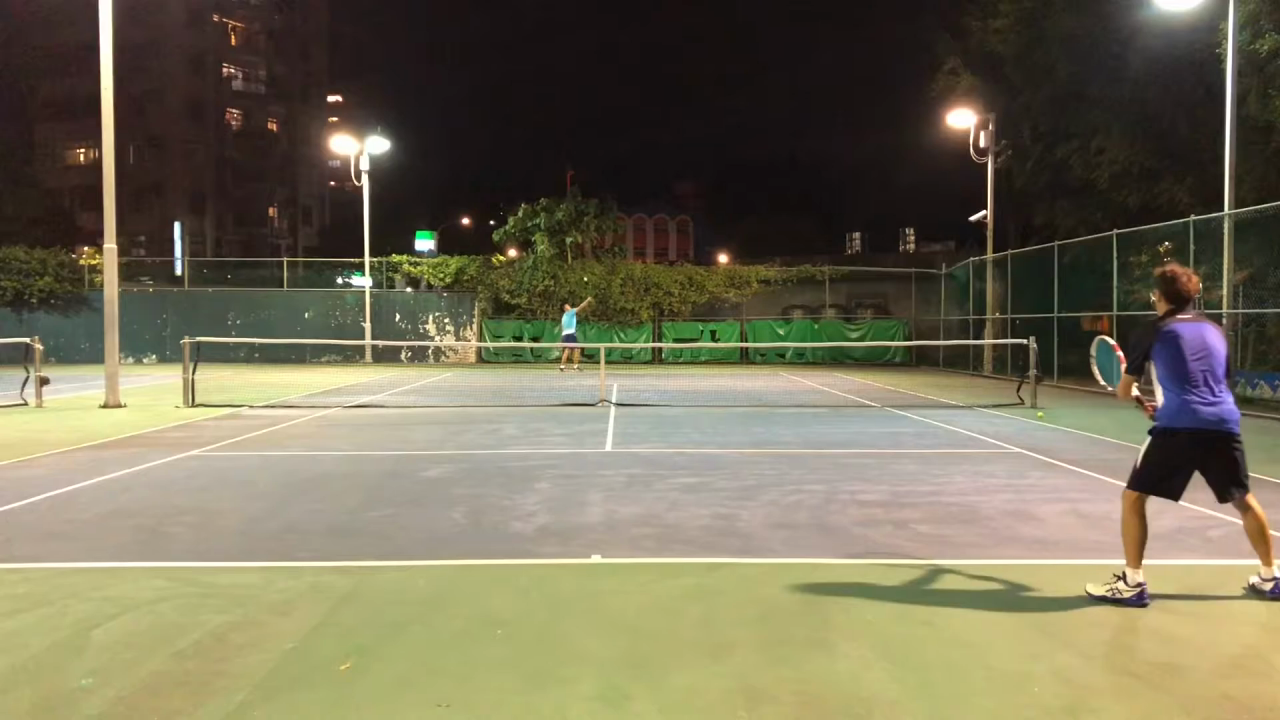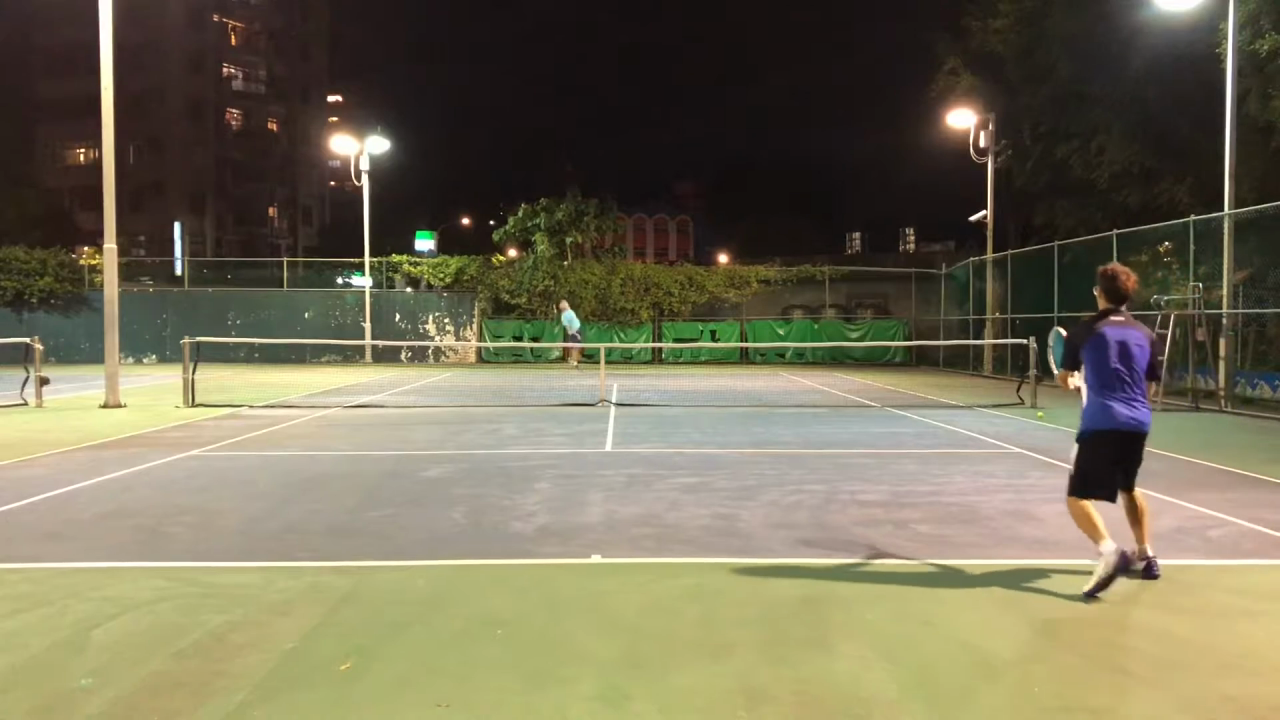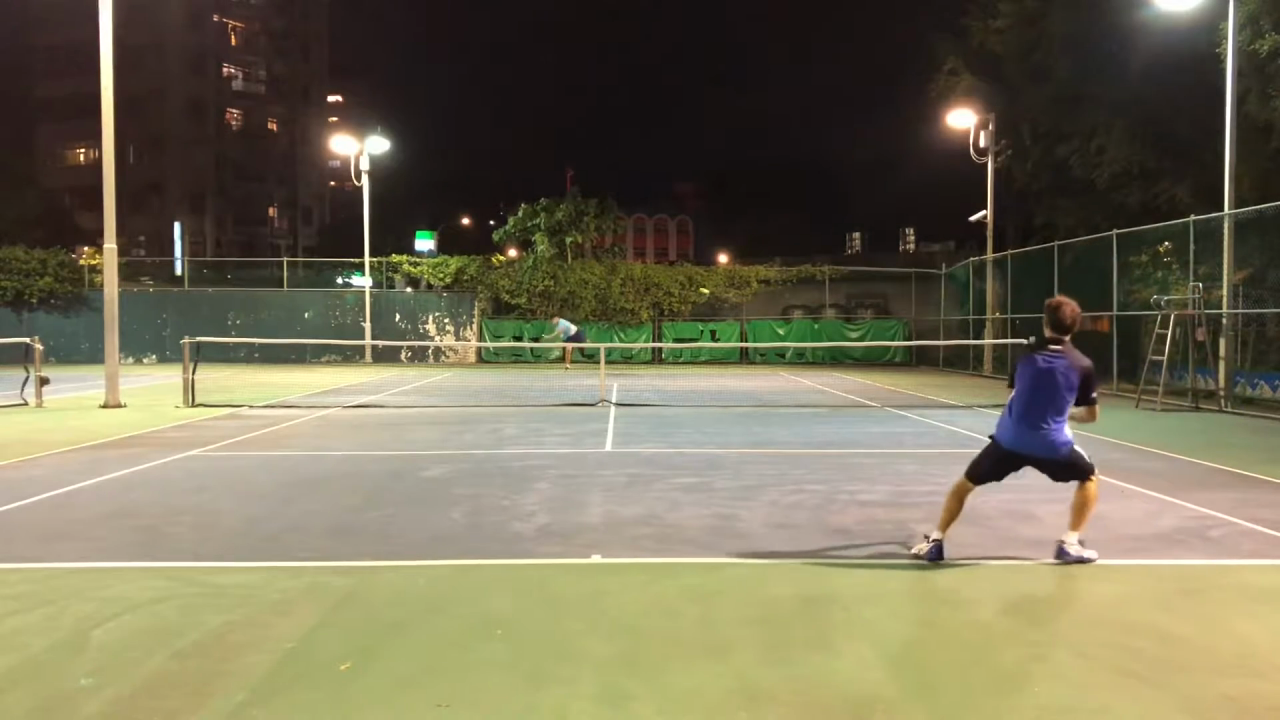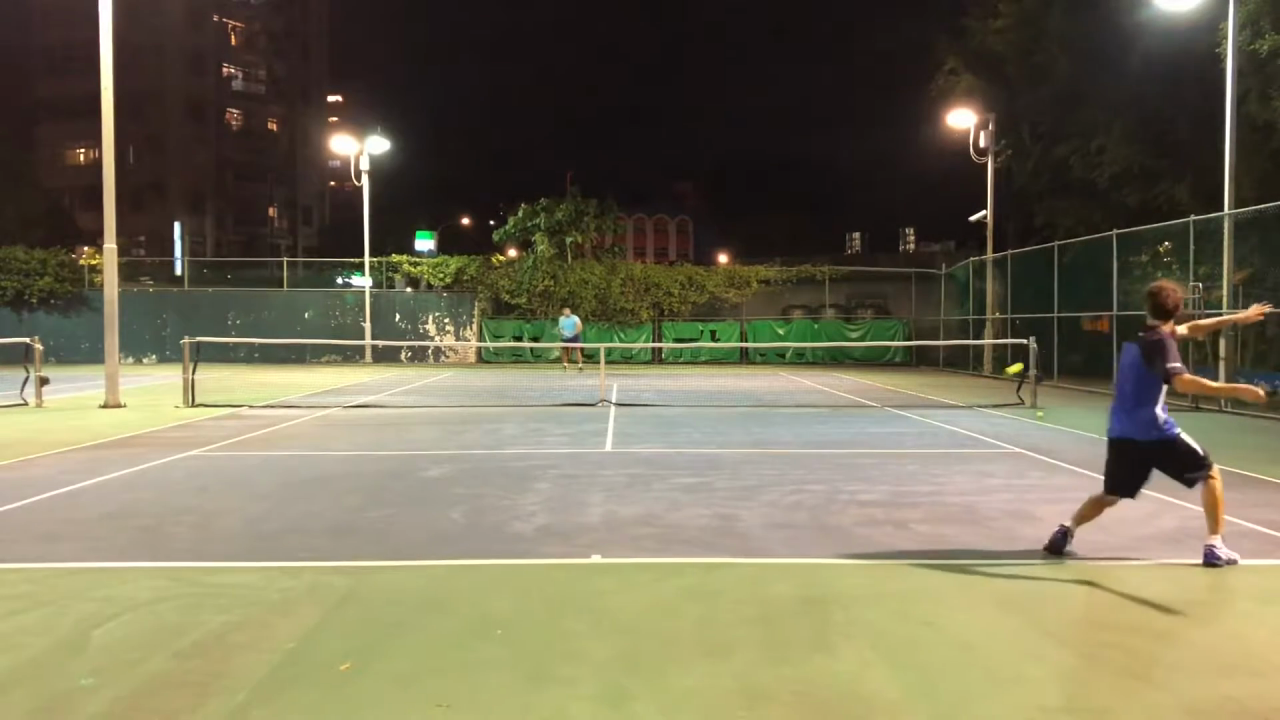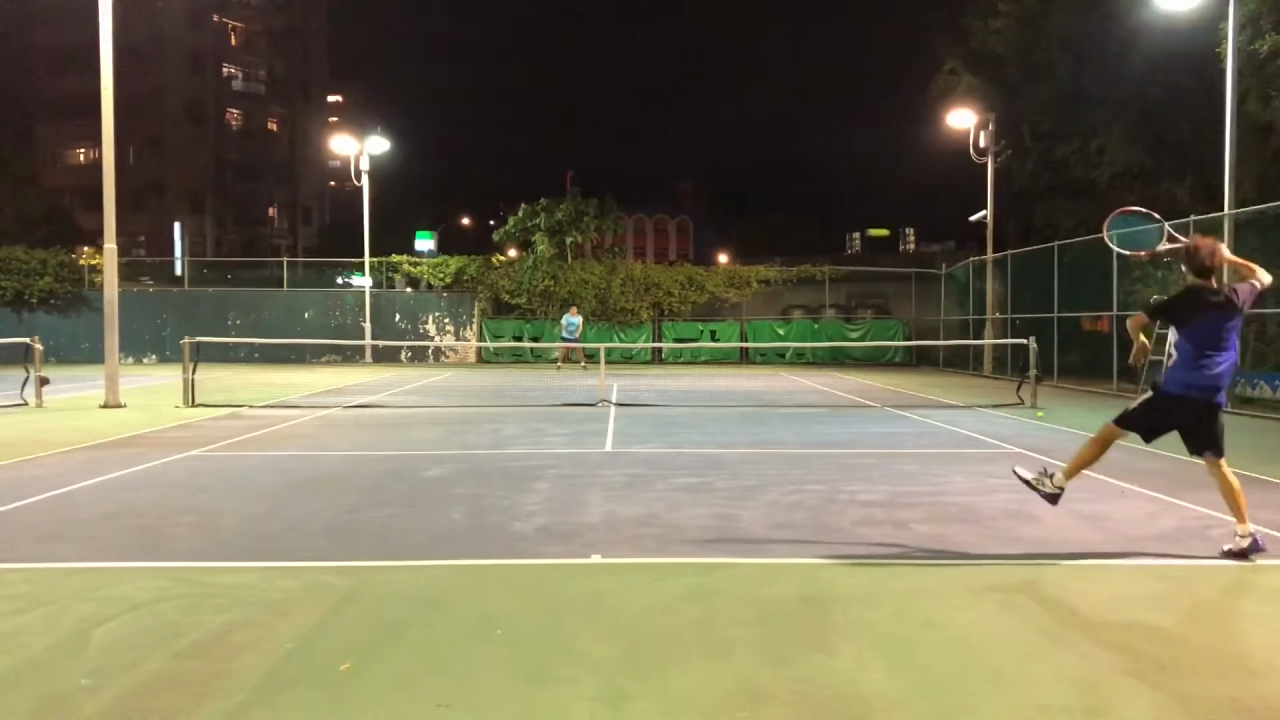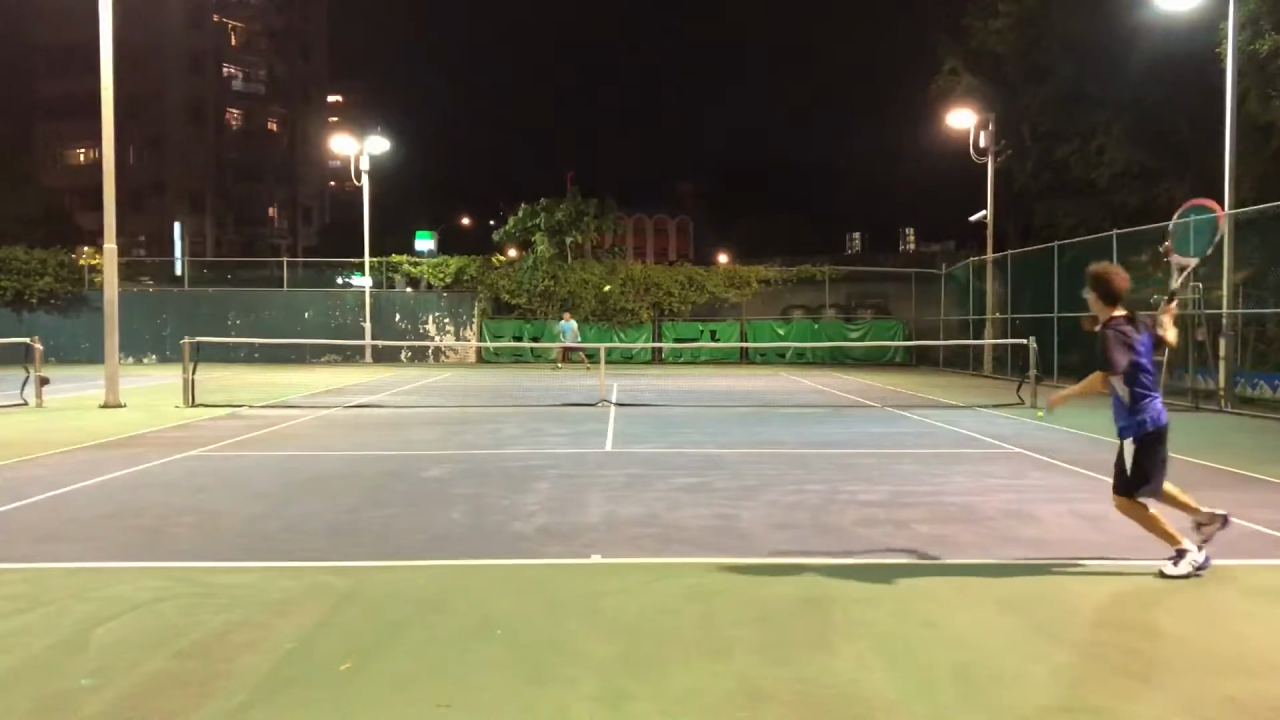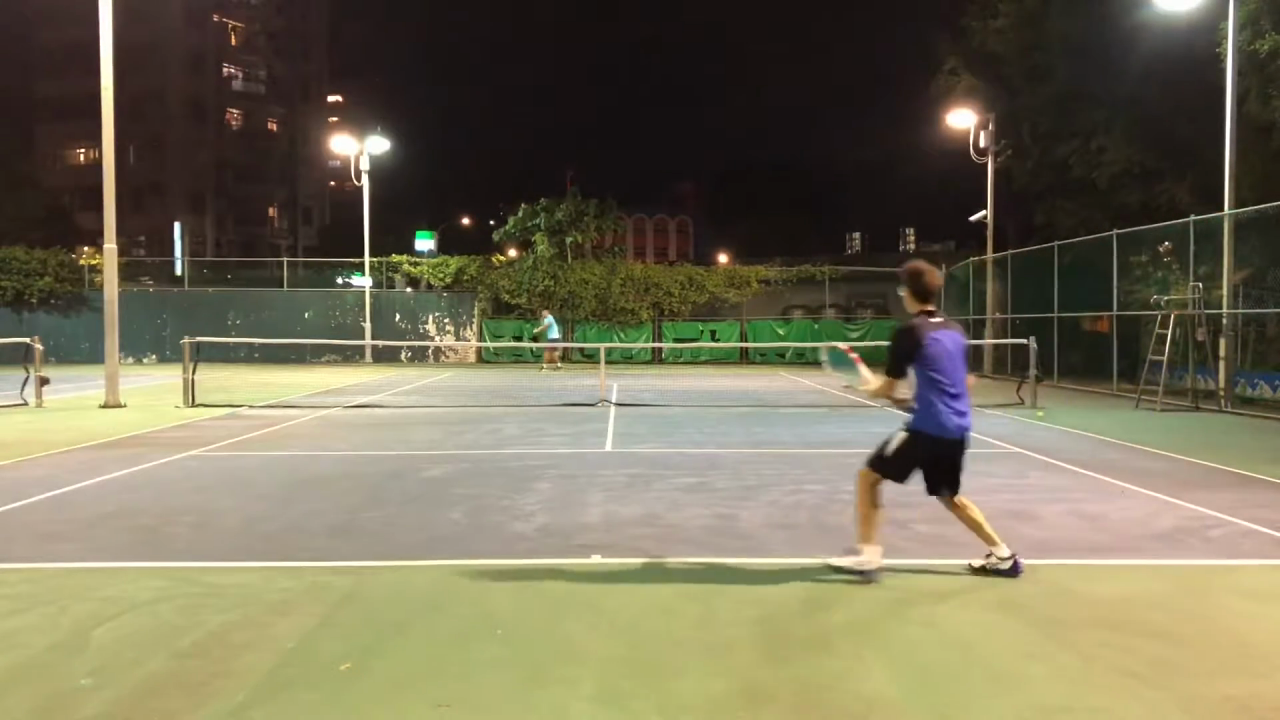
dt=0.5s
person 1, frame 1
left shoulder: (1156, 332)
right shoulder: (1215, 331)
left elbow: (1126, 387)
left wrist: (1128, 382)
left hip: (1180, 425)
right hip: (1225, 423)
left knee: (1133, 496)
right knee: (1243, 500)
left ankle: (1133, 582)
person 1, frame 2
left shoulder: (1086, 331)
right shoulder: (1145, 334)
left elbow: (1064, 381)
right elbow: (1149, 388)
left wrist: (1079, 381)
left hip: (1102, 424)
right hip: (1137, 423)
left knee: (1078, 498)
right knee: (1129, 489)
left ankle: (1111, 552)
right ankle: (1145, 557)
person 1, frame 3
left shoulder: (1025, 358)
right shoulder: (1082, 365)
right elbow: (1089, 416)
left hip: (1010, 439)
right hip: (1052, 445)
left knee: (966, 484)
right knee: (1089, 478)
left ankle: (935, 541)
right ankle: (1070, 544)
person 1, frame 4
left shoulder: (1140, 338)
right shoulder: (1160, 342)
left elbow: (1188, 329)
right elbow: (1181, 383)
left wrist: (1237, 318)
right wrist: (1236, 390)
left hip: (1121, 433)
right hip: (1155, 433)
left knee: (1110, 496)
right knee: (1210, 476)
left ankle: (1066, 531)
right ankle: (1214, 546)
person 1, frame 5
left shoulder: (1183, 302)
right shoulder: (1235, 297)
left elbow: (1135, 323)
right elbow: (1263, 278)
left wrist: (1141, 342)
right wrist: (1226, 257)
left hip: (1179, 392)
right hip: (1212, 398)
left knee: (1110, 433)
right knee: (1217, 465)
left ankle: (1056, 483)
right ankle: (1247, 535)
person 1, frame 6
left shoulder: (1112, 334)
right shoulder: (1141, 324)
left elbow: (1104, 377)
right elbow: (1170, 339)
left wrist: (1065, 395)
right wrist: (1168, 318)
left hip: (1139, 425)
right hip: (1151, 419)
left knee: (1125, 500)
right knee: (1148, 485)
left ankle: (1190, 551)
right ankle: (1207, 516)
person 1, frame 7
left shoulder: (909, 331)
right shoulder: (956, 331)
left elbow: (887, 388)
left wrist: (874, 390)
left hip: (926, 427)
right hip: (958, 428)
left knee: (866, 478)
right knee: (950, 497)
left ankle: (869, 554)
right ankle: (1002, 554)
